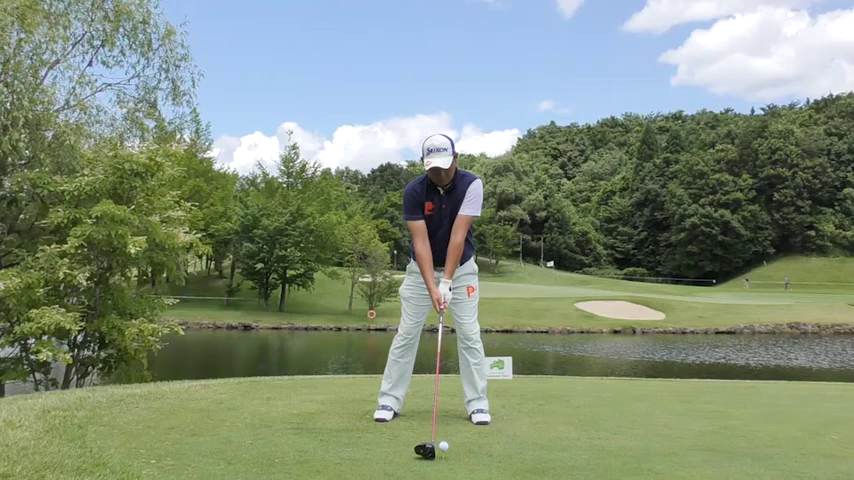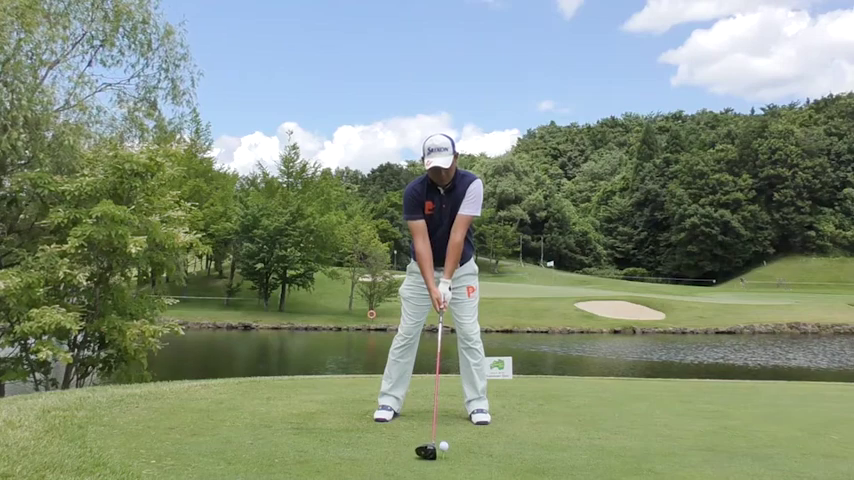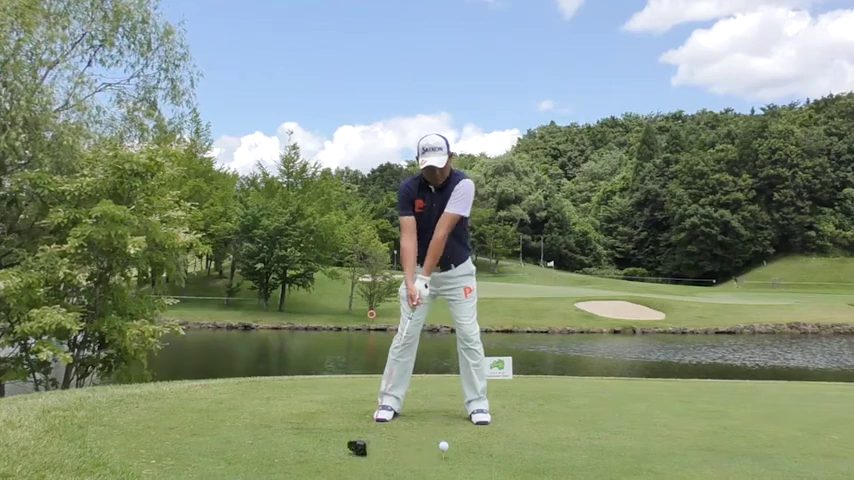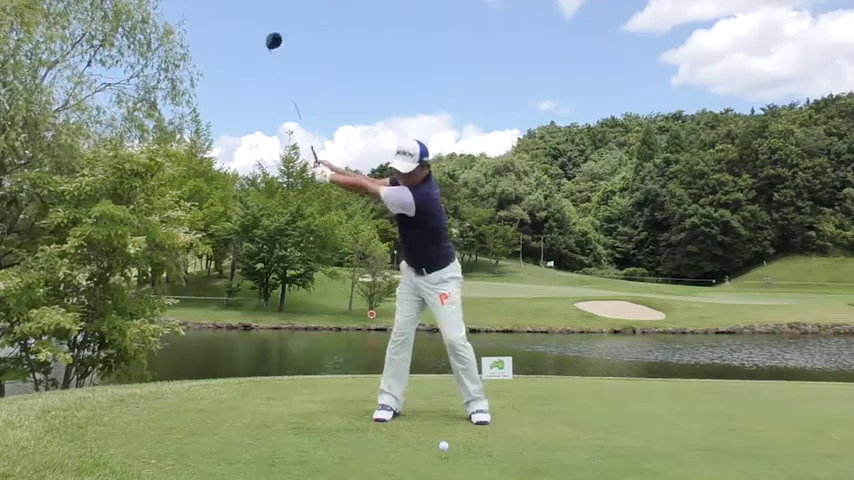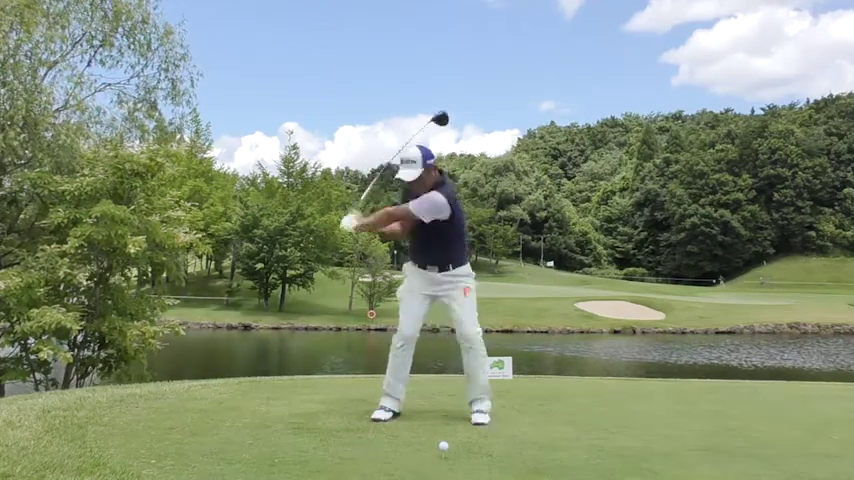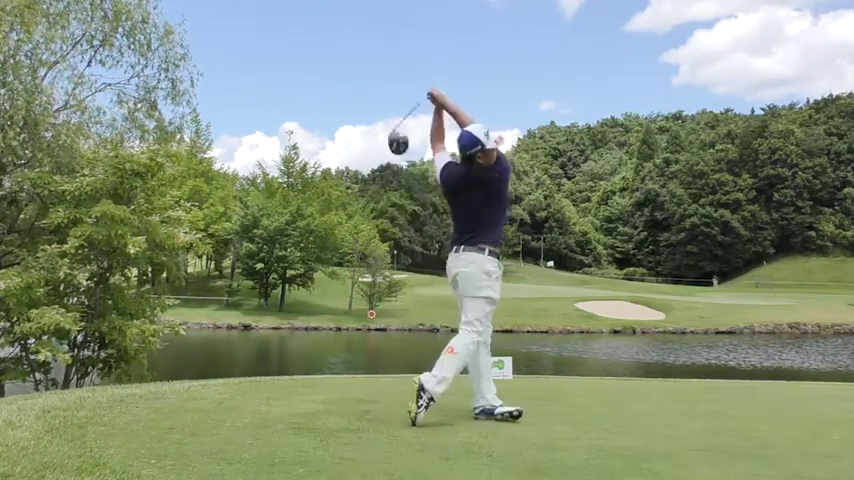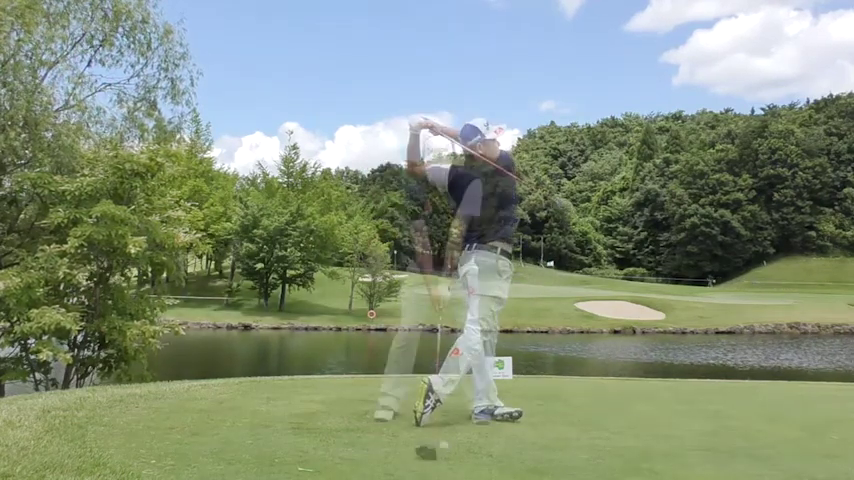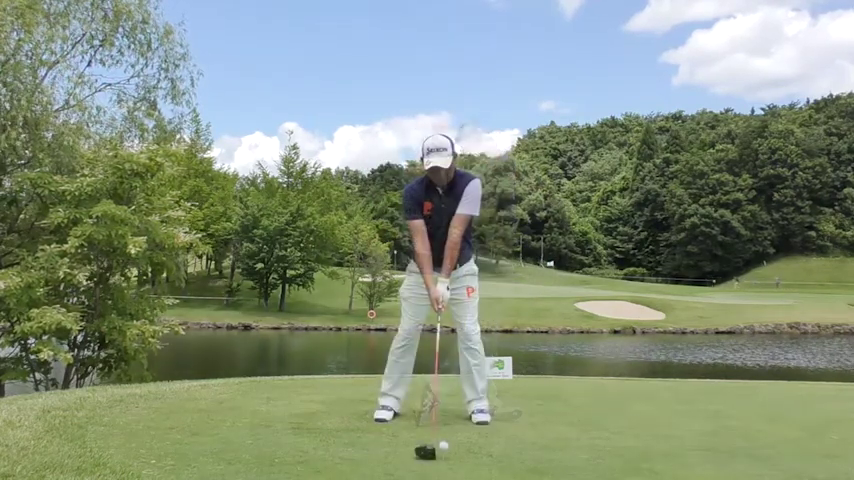
dt=0.5s
person 1, frame 1
left shoulder: (471, 184)
right shoulder: (414, 191)
left elbow: (458, 235)
right elbow: (420, 241)
left wrist: (447, 281)
right wrist: (432, 286)
left hip: (461, 270)
right hip: (421, 270)
left knee: (469, 334)
right knee: (407, 333)
left ankle: (477, 403)
right ankle: (389, 401)
person 1, frame 2
left shoulder: (471, 184)
right shoulder: (414, 191)
left elbow: (457, 235)
right elbow: (421, 241)
left wrist: (446, 281)
right wrist: (431, 286)
left hip: (461, 270)
right hip: (421, 270)
left knee: (469, 334)
right knee: (406, 333)
left ankle: (477, 403)
right ankle: (389, 401)
person 1, frame 3
left shoulder: (463, 185)
right shoulder: (408, 190)
left elbow: (441, 233)
right elbow: (408, 237)
left wrist: (424, 277)
right wrist: (411, 282)
left hip: (457, 271)
right hip: (419, 270)
left knee: (468, 335)
right knee: (406, 334)
left ankle: (477, 403)
right ankle: (389, 401)
person 1, frame 4
left shoulder: (413, 196)
right shoulder: (407, 181)
left elbow: (369, 189)
right elbow: (374, 183)
left wrist: (330, 176)
right wrist: (335, 170)
left hip: (440, 276)
right hip: (412, 272)
left knee: (454, 338)
right knee: (401, 335)
left ankle: (477, 403)
right ankle: (389, 401)
person 1, frame 5
left shoulder: (439, 197)
right shoulder: (421, 190)
left elbow: (395, 214)
right elbow: (403, 226)
left wrist: (361, 224)
right wrist: (374, 226)
left hip: (456, 274)
right hip: (421, 272)
left knee: (470, 336)
right knee: (406, 334)
left ankle: (479, 403)
right ankle: (390, 401)
person 1, frame 6
left shoulder: (449, 173)
right shoulder: (498, 171)
left elbow: (437, 144)
left wrist: (438, 109)
right wrist: (446, 103)
left hip: (460, 258)
right hip: (482, 262)
left knee: (479, 332)
right knee: (474, 332)
left ankle: (486, 402)
right ankle: (430, 386)
person 1, frame 7
left shoulder: (460, 176)
right shoulder: (503, 168)
left elbow: (414, 168)
left wrist: (415, 132)
left hip: (476, 262)
right hip: (492, 260)
left knee: (483, 330)
right knee: (477, 331)
left ankle: (486, 404)
right ankle: (439, 387)
person 1, frame 8
left shoulder: (470, 184)
right shoulder: (413, 192)
left elbow: (456, 234)
right elbow: (420, 241)
left wrist: (446, 280)
right wrist: (431, 285)
left hip: (461, 269)
right hip: (421, 270)
left knee: (470, 333)
right knee: (406, 333)
left ankle: (478, 403)
right ankle: (389, 400)
